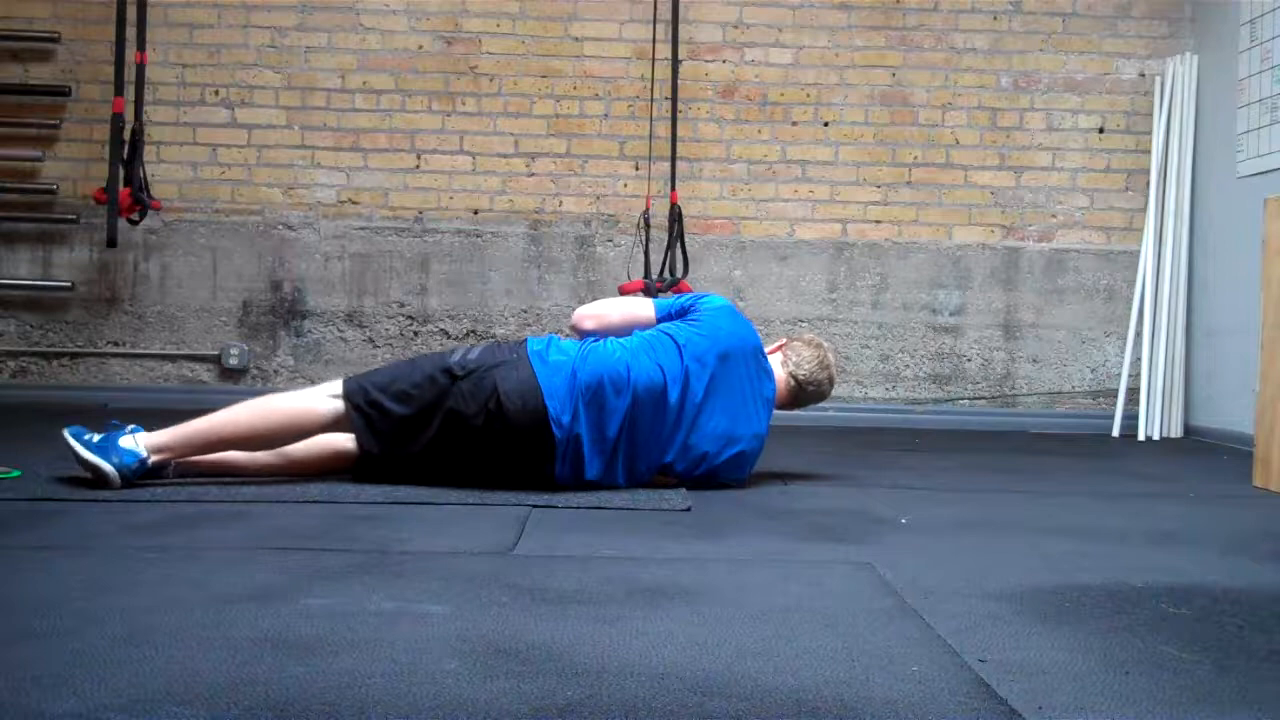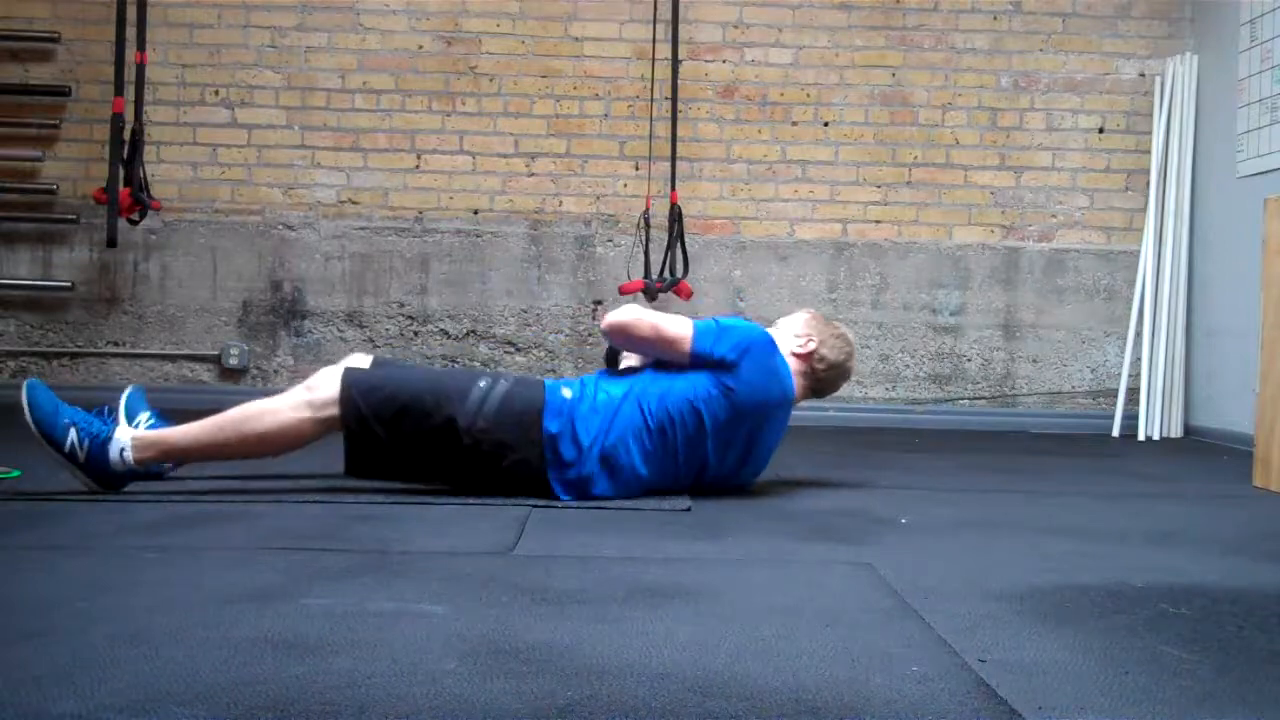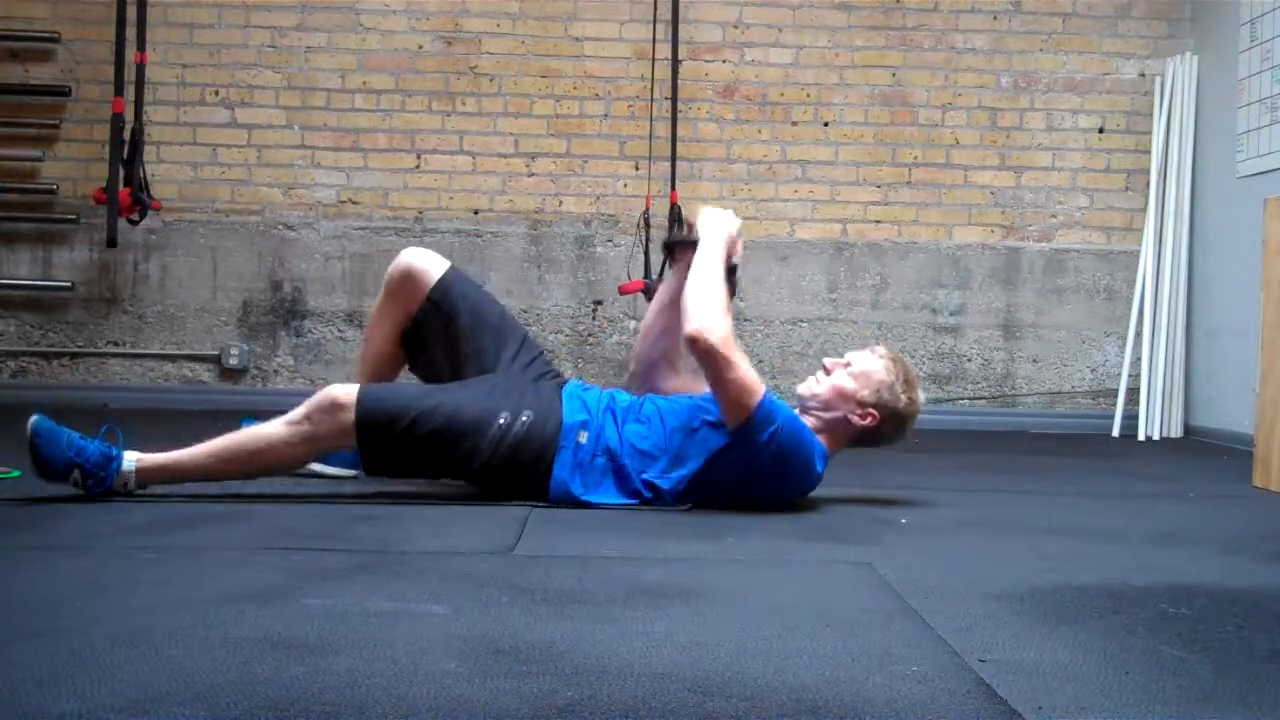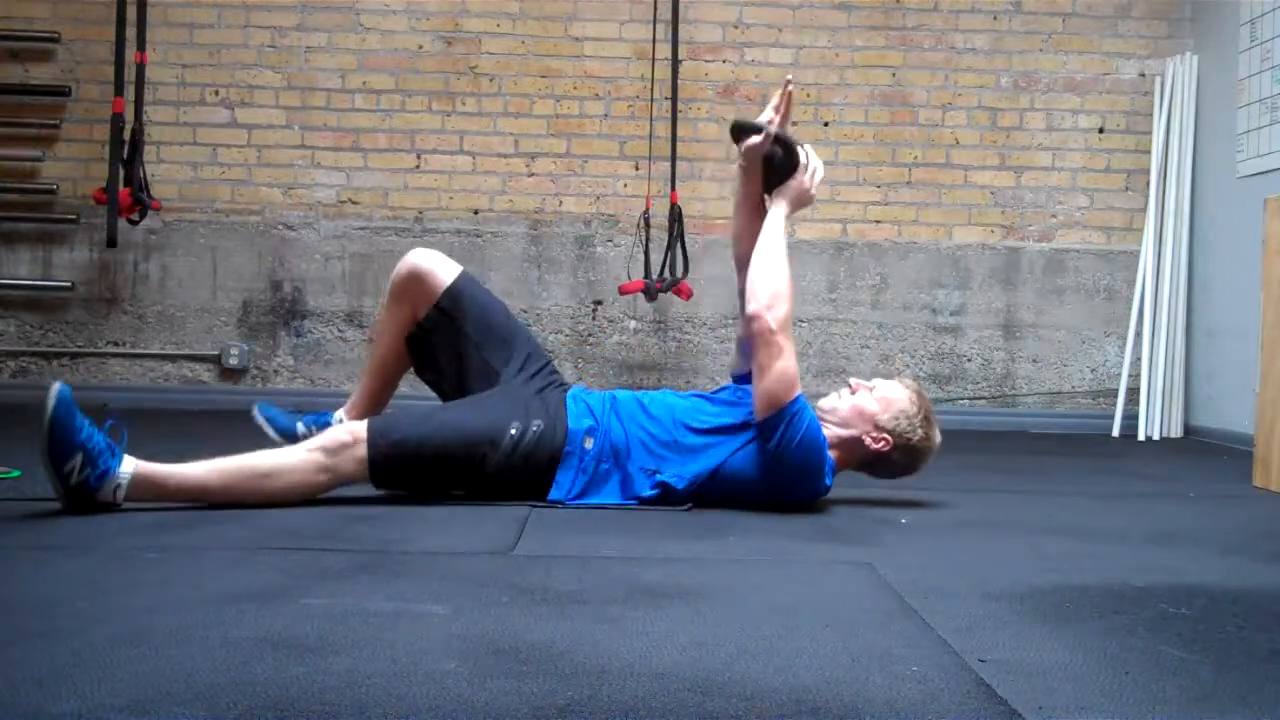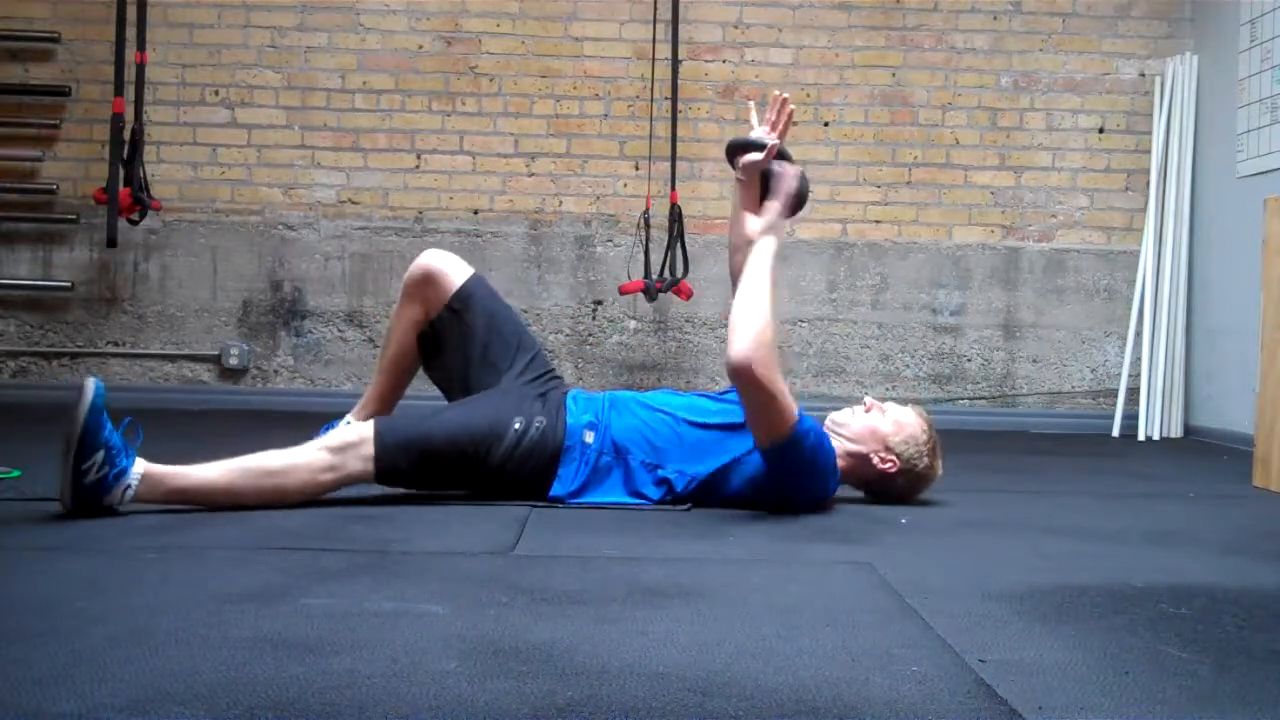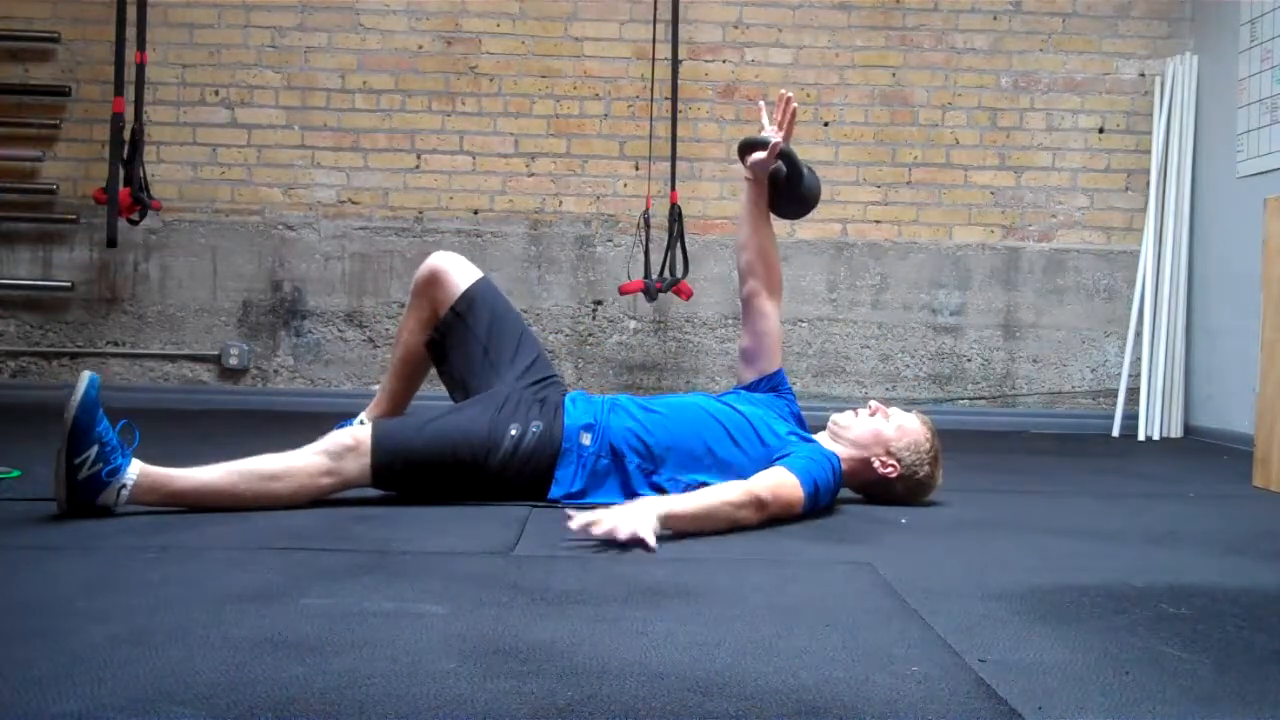
dt=0.7s
person 1, frame 1
left shoulder: (725, 321)
right shoulder: (741, 451)
left elbow: (588, 320)
right elbow: (655, 460)
left hip: (527, 382)
right hip: (548, 459)
left knee: (334, 404)
right knee: (345, 445)
left ankle: (140, 447)
right ankle: (159, 458)
person 1, frame 2
left shoulder: (755, 355)
right shoulder: (749, 444)
left elbow: (620, 322)
left wrist: (645, 335)
right wrist: (646, 357)
left hip: (544, 436)
right hip: (552, 464)
left knee: (330, 392)
right knee: (354, 374)
left ankle: (124, 448)
right ankle: (160, 441)
person 1, frame 3
left shoulder: (790, 455)
right shoulder: (771, 423)
left elbow: (705, 341)
right elbow: (649, 367)
left wrist: (715, 243)
right wrist: (685, 264)
left hip: (550, 449)
right hip: (553, 397)
left knee: (331, 405)
right knee: (412, 269)
left ankle: (125, 470)
right ankle: (351, 438)
person 1, frame 4
left shoulder: (799, 462)
right shoulder: (777, 414)
left elbow: (765, 321)
right elbow: (752, 287)
left wrist: (784, 209)
right wrist: (752, 173)
left hip: (556, 457)
right hip: (555, 404)
left knee: (338, 459)
right knee: (420, 272)
left ankle: (119, 477)
right ankle: (345, 421)
person 1, frame 5
left shoulder: (805, 465)
right shoulder: (790, 427)
left elbow: (745, 358)
right elbow: (754, 318)
left wrist: (764, 238)
right wrist: (747, 186)
left hip: (553, 453)
right hip: (554, 404)
left knee: (340, 460)
right knee: (432, 271)
left ankle: (124, 479)
right ankle: (362, 421)
person 1, frame 6
left shoulder: (812, 470)
right shoulder: (781, 414)
left elbow: (753, 498)
right elbow: (759, 296)
left wrist: (651, 506)
right wrist: (759, 183)
left hip: (548, 453)
right hip: (551, 403)
left knee: (339, 461)
right knee: (442, 272)
left ankle: (123, 482)
right ankle: (376, 421)
